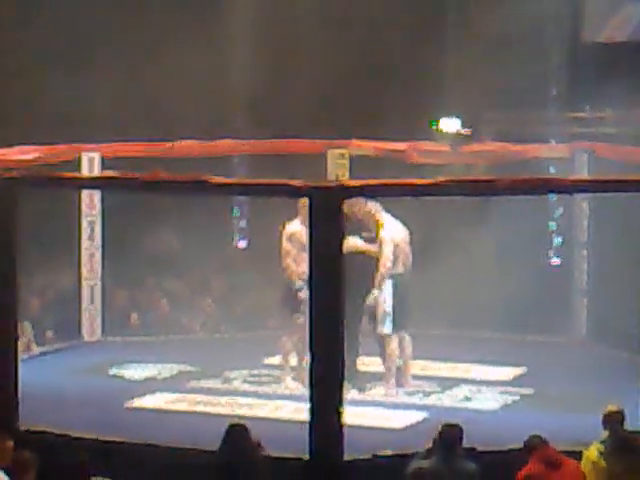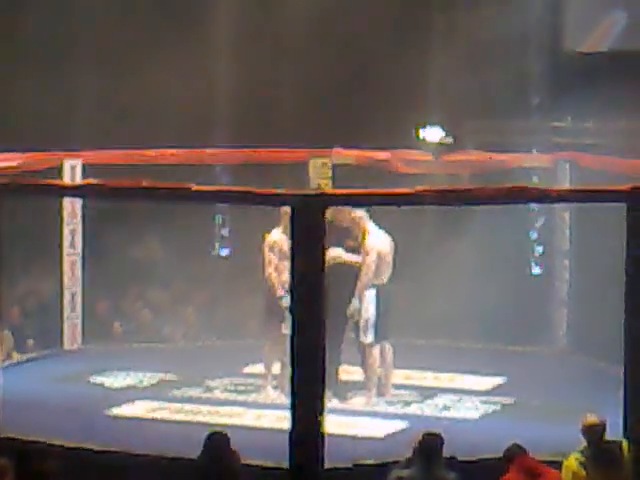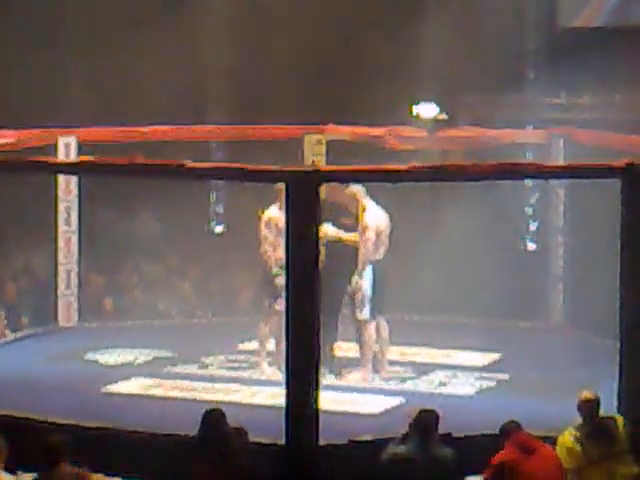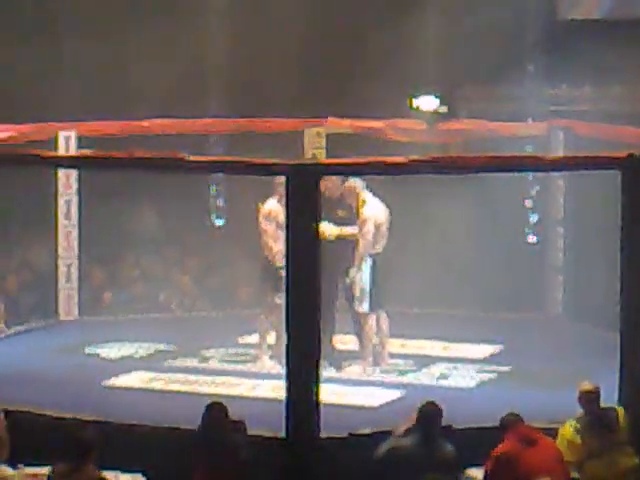
dt=0.7s
person 1, frame 1
left shoulder: (386, 232)
right shoulder: (401, 228)
left elbow: (385, 264)
right elbow: (408, 259)
left wrist: (375, 290)
left hip: (391, 282)
right hip: (402, 280)
left knee: (387, 333)
right knee: (401, 330)
left ankle: (389, 381)
right ankle: (405, 377)
person 1, frame 2
left shoulder: (371, 240)
right shoulder: (385, 238)
left elbow: (367, 273)
left wrist: (355, 299)
left hip: (372, 292)
right hip: (384, 290)
left knee: (370, 343)
right knee: (383, 341)
left ankle: (370, 392)
right ankle: (386, 386)
person 1, frame 3
left shoulder: (369, 217)
right shoulder: (381, 214)
left elbow: (366, 249)
left wrist: (357, 275)
left hip: (369, 268)
right hip: (379, 266)
left knee: (366, 319)
right knee: (378, 316)
left ankle: (366, 368)
right ankle: (382, 362)
person 1, frame 4
left shoulder: (368, 211)
right shoulder: (380, 207)
left elbow: (365, 242)
left wrist: (355, 267)
left hip: (368, 261)
right hip: (379, 259)
left knee: (366, 312)
right knee: (378, 309)
left ankle: (367, 360)
right ankle: (383, 355)
person 2, frame 1
right shoulder: (343, 223)
left wrist: (363, 246)
right wrist: (343, 247)
left hip: (374, 281)
right hip: (351, 283)
right knee: (351, 327)
right ankle: (351, 372)
person 2, frame 2
right shoulder: (327, 230)
right elbow: (323, 258)
left wrist: (346, 257)
right wrist: (326, 258)
right hip: (335, 291)
right knee: (334, 335)
right ankle: (333, 380)
person 2, frame 3
left shoulder: (353, 209)
right shoulder: (323, 208)
left elbow: (361, 238)
left wrist: (337, 234)
right wrist: (321, 235)
left hip: (351, 270)
right hip: (330, 269)
right knee: (329, 313)
right ankle: (327, 357)
person 2, frame 4
left shoulder: (350, 201)
right shoulder: (319, 201)
left elbow: (360, 230)
right elbow: (317, 229)
left wrist: (337, 230)
right wrist: (319, 231)
left hip: (350, 261)
right hip: (326, 262)
right knee: (326, 306)
right ankle: (327, 352)
person 3, frame 1
left shoulder: (306, 230)
right shoulder: (293, 230)
right elbow: (288, 262)
right wrist: (298, 286)
left hip: (306, 284)
right hip: (297, 285)
left knee: (305, 330)
right knee: (293, 329)
left ankle: (301, 371)
right ankle: (286, 374)
person 3, frame 2
left shoulder: (289, 238)
right shoulder: (274, 238)
right elbow: (270, 271)
right wrist: (281, 295)
left hip: (290, 293)
right hip: (280, 295)
left knee: (288, 338)
right knee: (275, 339)
left ankle: (283, 380)
right ankle: (268, 383)
person 3, frame 3
left shoulder: (286, 215)
right shoulder: (271, 215)
right elbow: (266, 247)
right wrist: (276, 273)
left hip: (286, 270)
right hip: (276, 271)
left knee: (283, 315)
right knee: (272, 315)
left ankle: (279, 357)
right ankle: (262, 358)
person 3, frame 4
left shoulder: (284, 207)
right shoulder: (270, 208)
right elbow: (268, 239)
right wrist: (279, 264)
left hip: (284, 262)
right hip: (275, 263)
left knee: (283, 308)
right knee: (272, 307)
left ankle: (279, 351)
right ankle: (263, 352)
